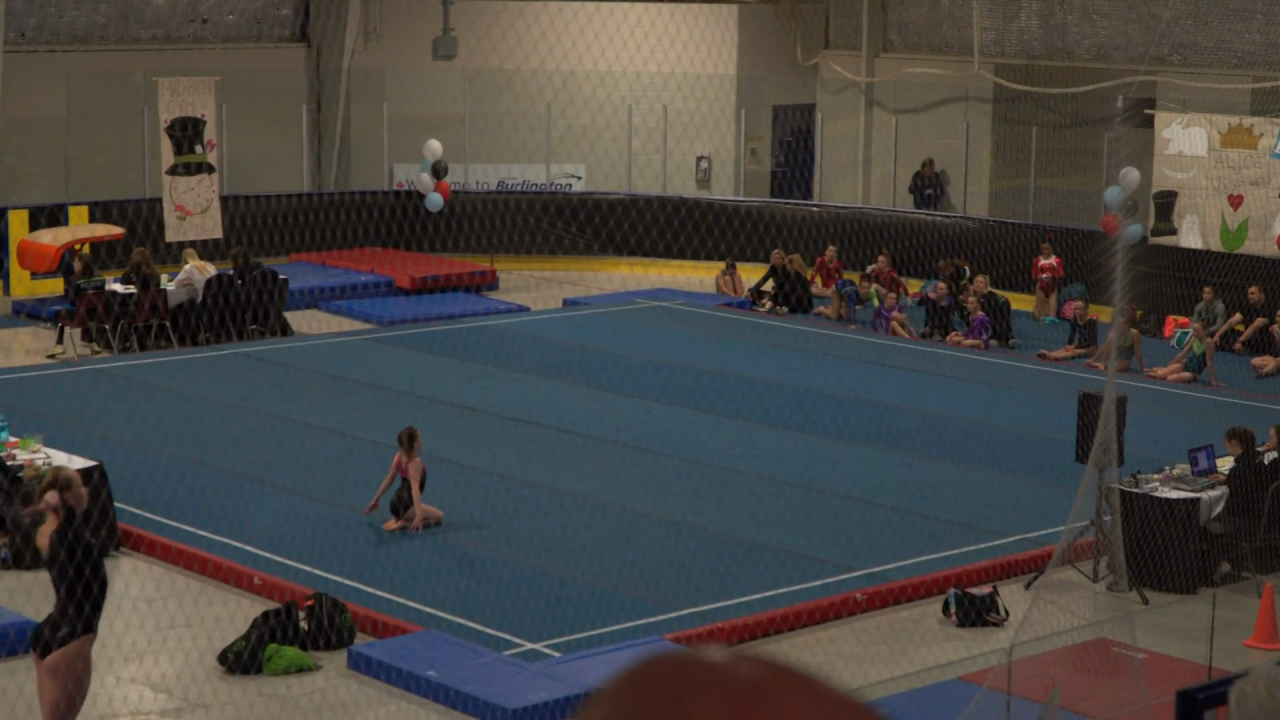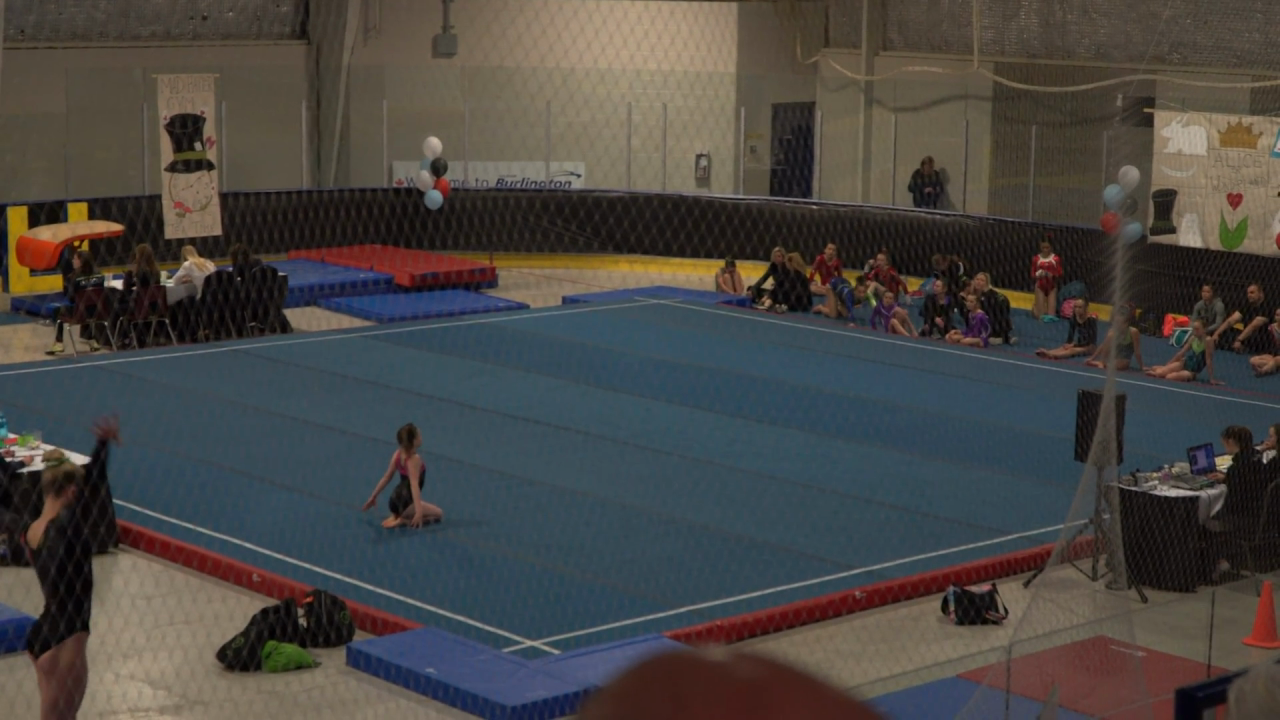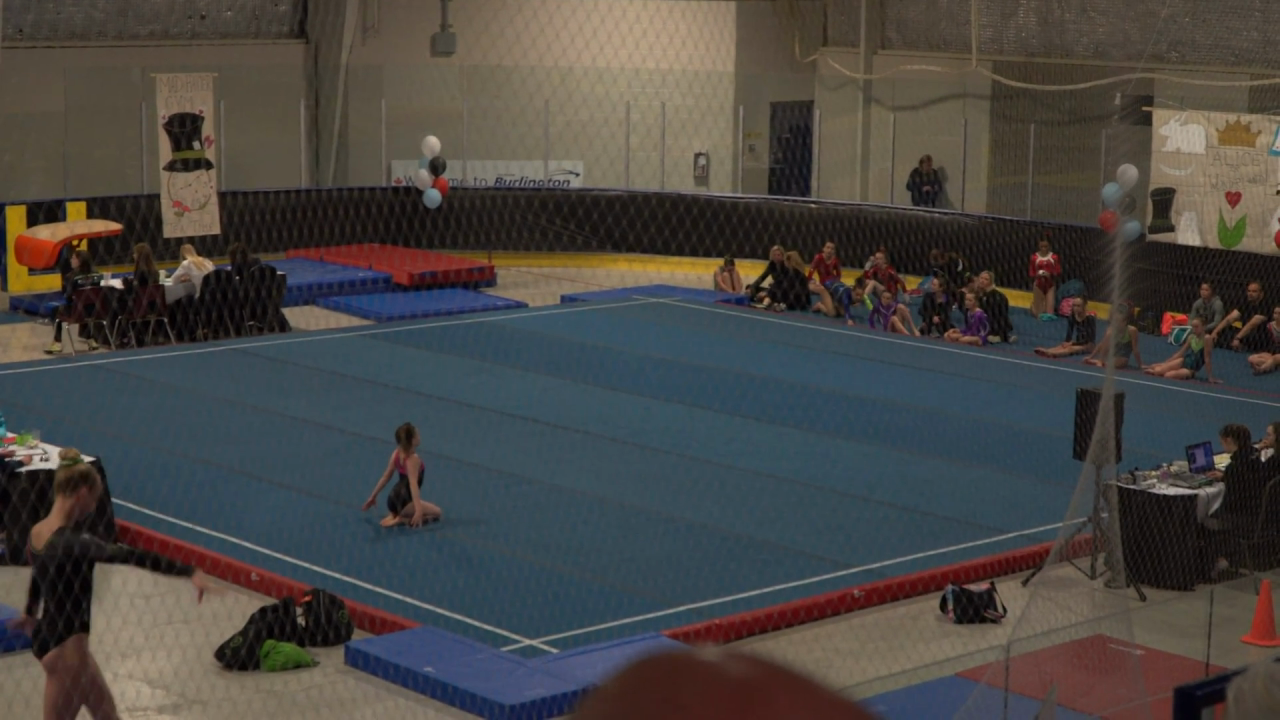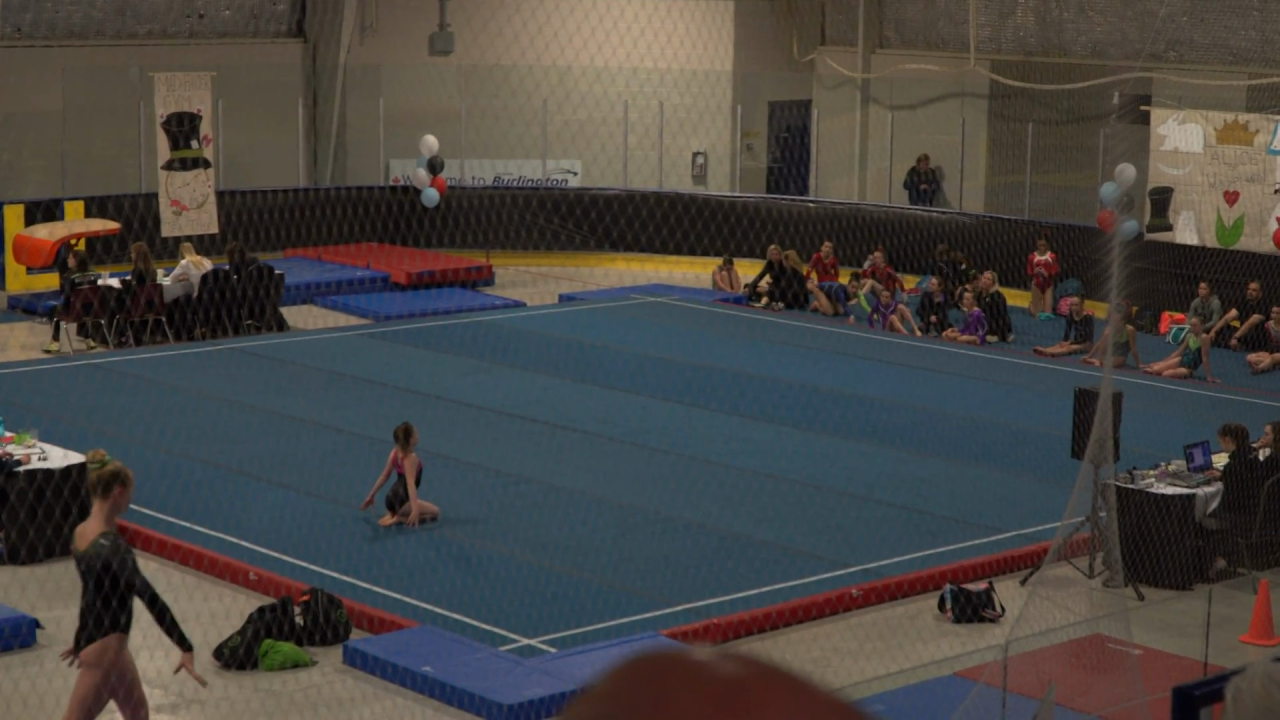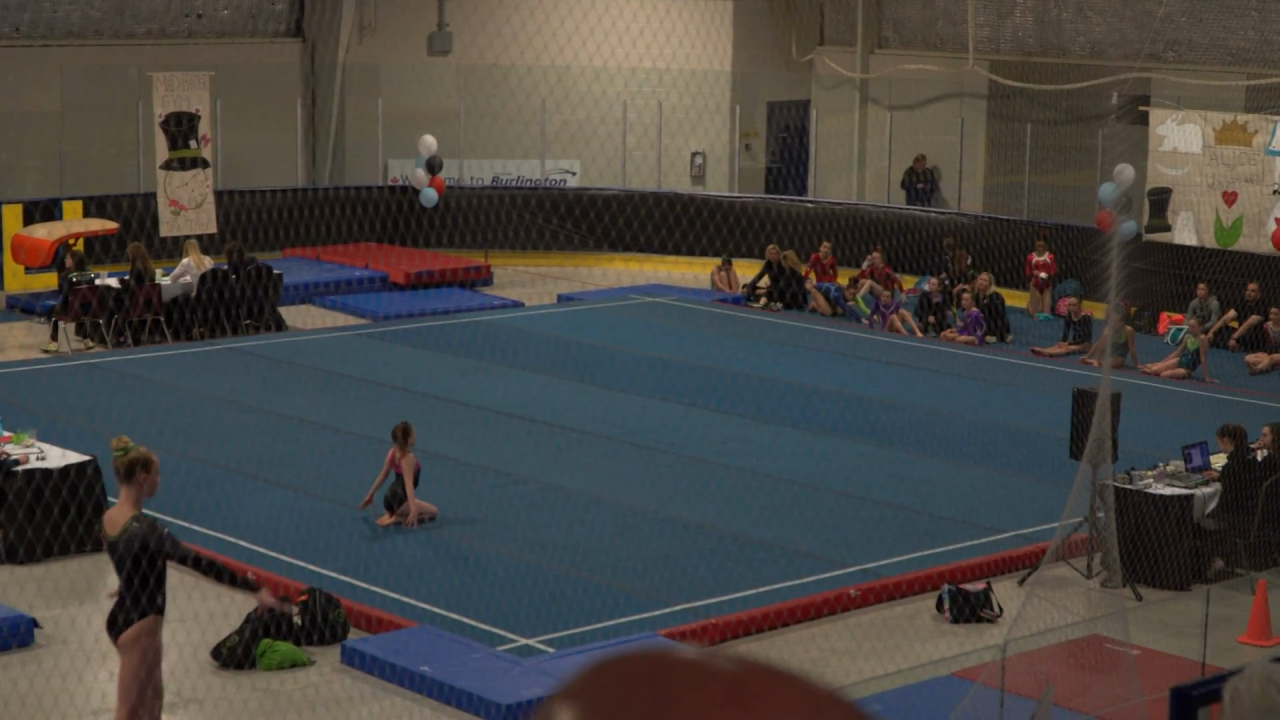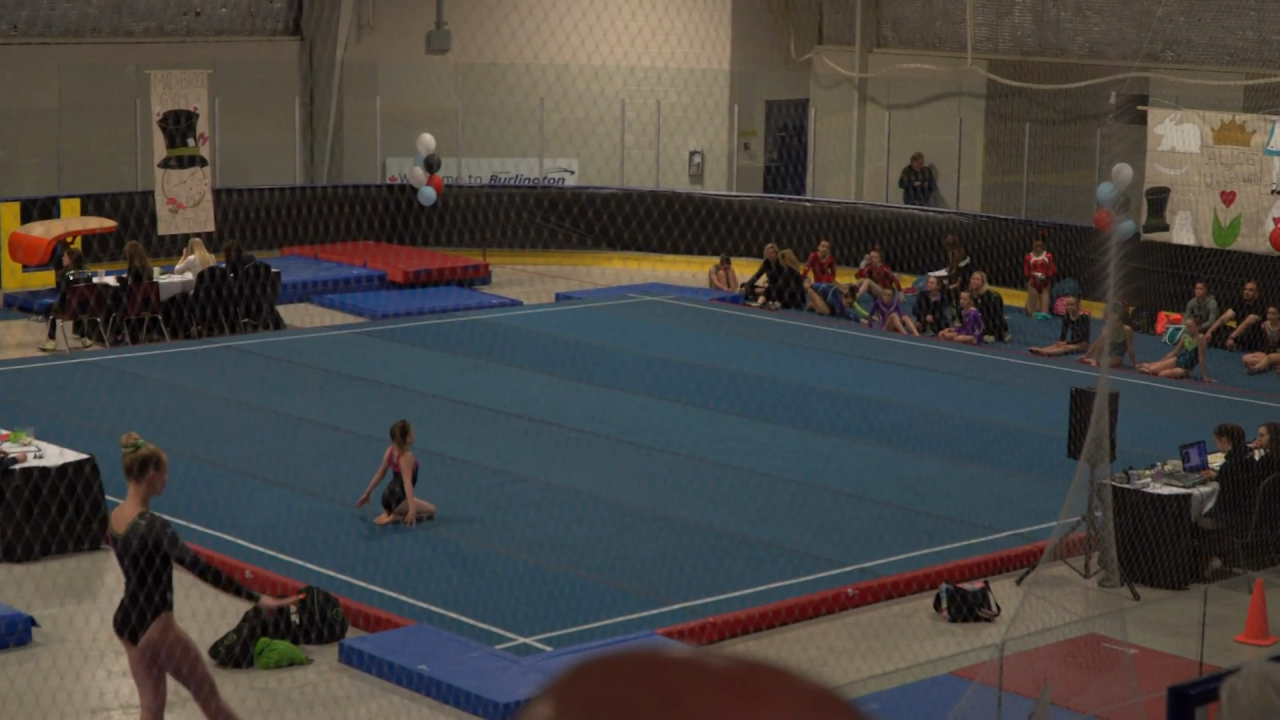
dt=0.3s
person 1, frame 1
left shoulder: (47, 534)
right shoulder: (66, 534)
right elbow: (68, 516)
right wrist: (55, 501)
left hip: (49, 637)
right hip: (70, 645)
person 1, frame 2
left shoulder: (32, 531)
right shoulder: (63, 527)
right elbow: (89, 482)
right wrist: (103, 442)
left hip: (45, 638)
right hip: (66, 646)
person 1, frame 3
left shoulder: (38, 533)
right shoulder: (70, 542)
right elbow: (128, 555)
left wrist: (30, 613)
right wrist: (188, 572)
left hip: (49, 636)
right hip: (66, 644)
person 1, frame 4
left shoulder: (82, 533)
right shoulder: (111, 546)
right elbow: (149, 597)
right wrist: (186, 649)
left hip: (94, 637)
right hip: (105, 647)
person 1, frame 5
left shoulder: (110, 518)
right shoulder: (143, 528)
right elbow: (198, 562)
right wrist: (255, 588)
left hip: (122, 620)
right hip: (140, 628)
person 1, frame 6
left shoulder: (116, 516)
right shoulder: (150, 525)
right elbow: (200, 567)
right wrist: (257, 598)
left hip: (126, 620)
right hip: (153, 625)
right knee: (208, 695)
